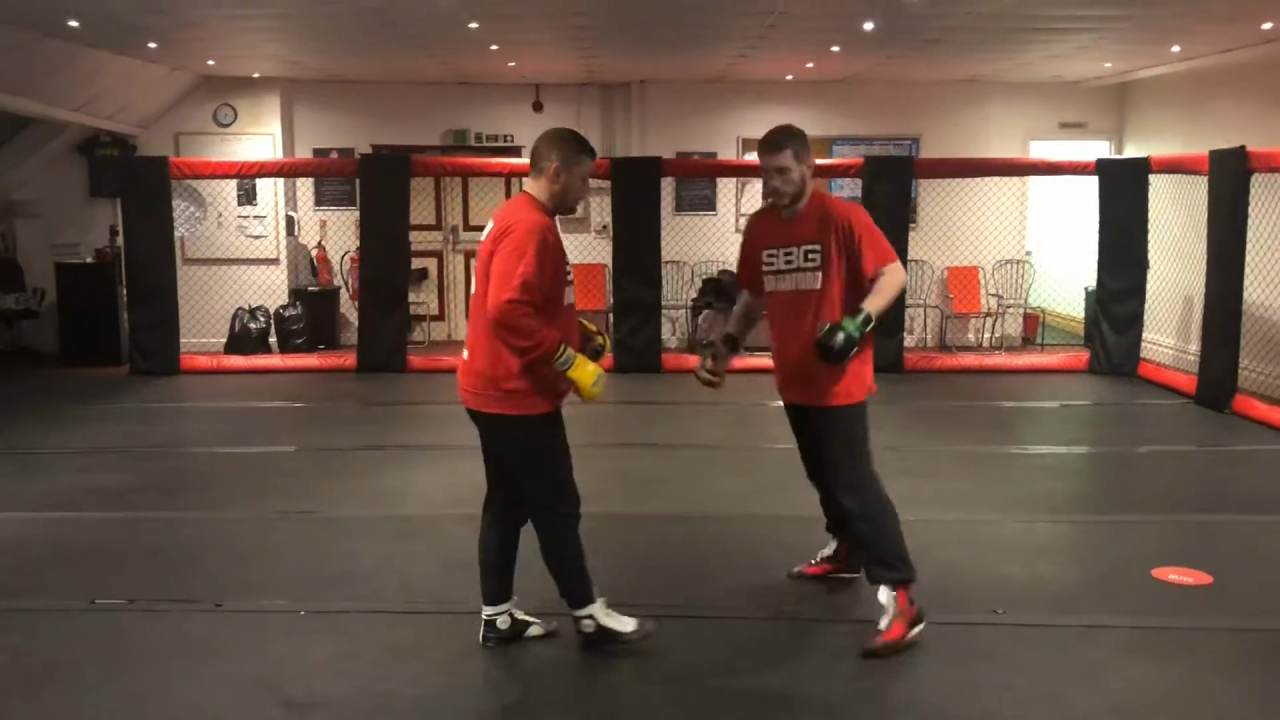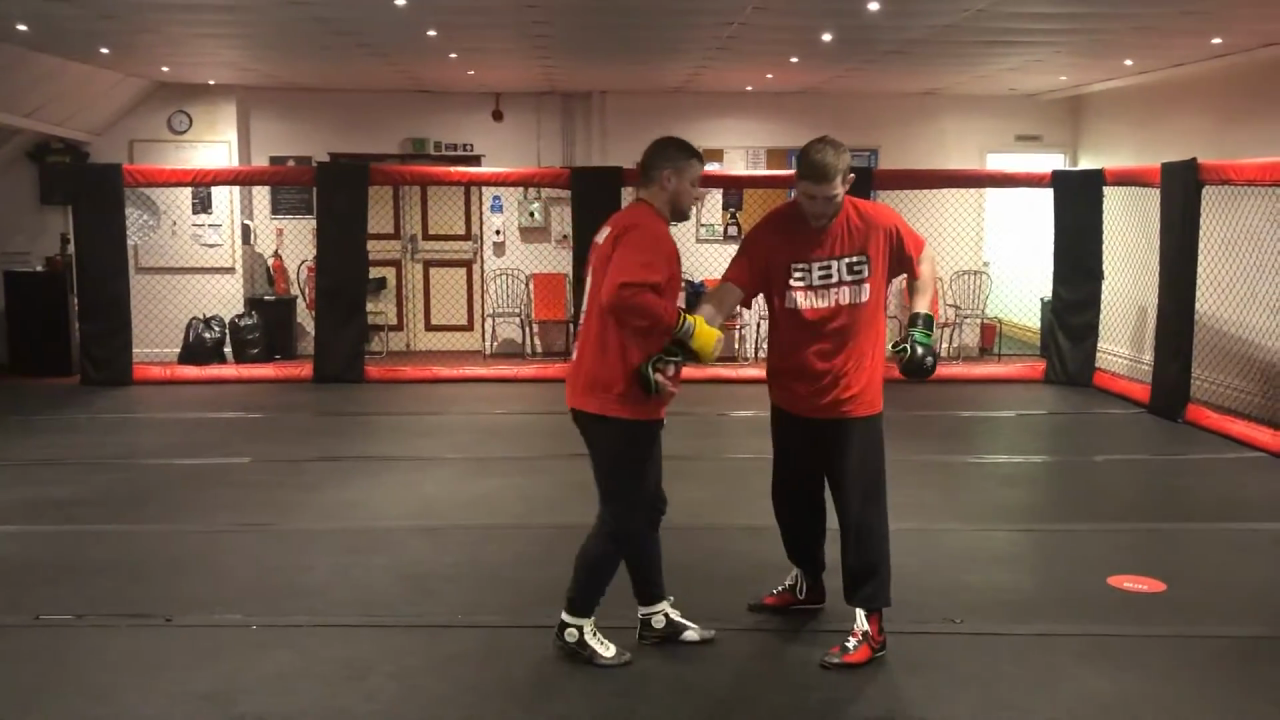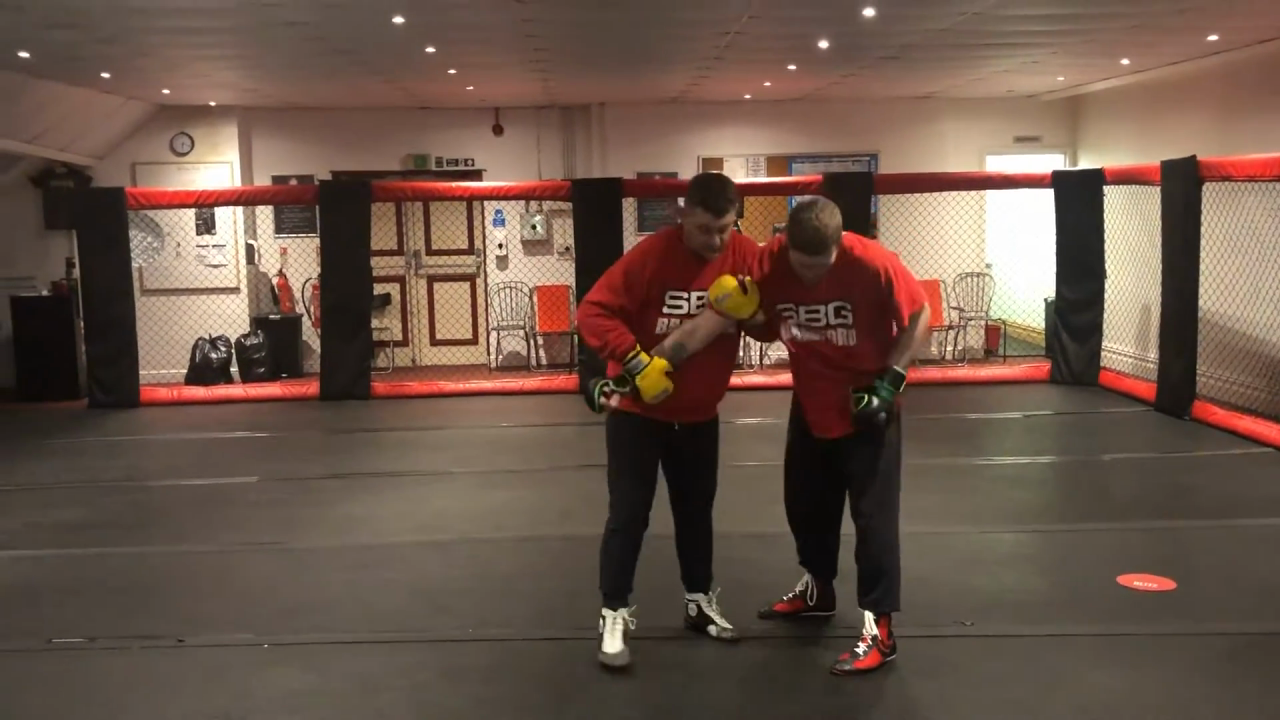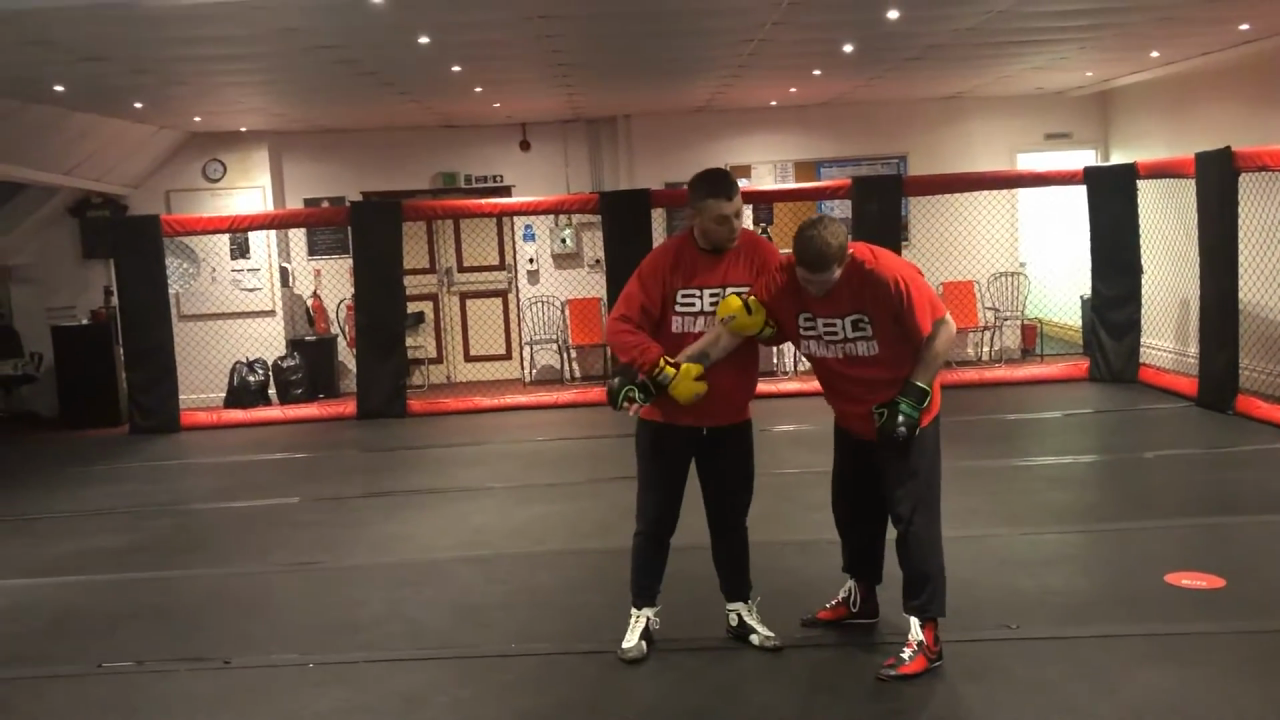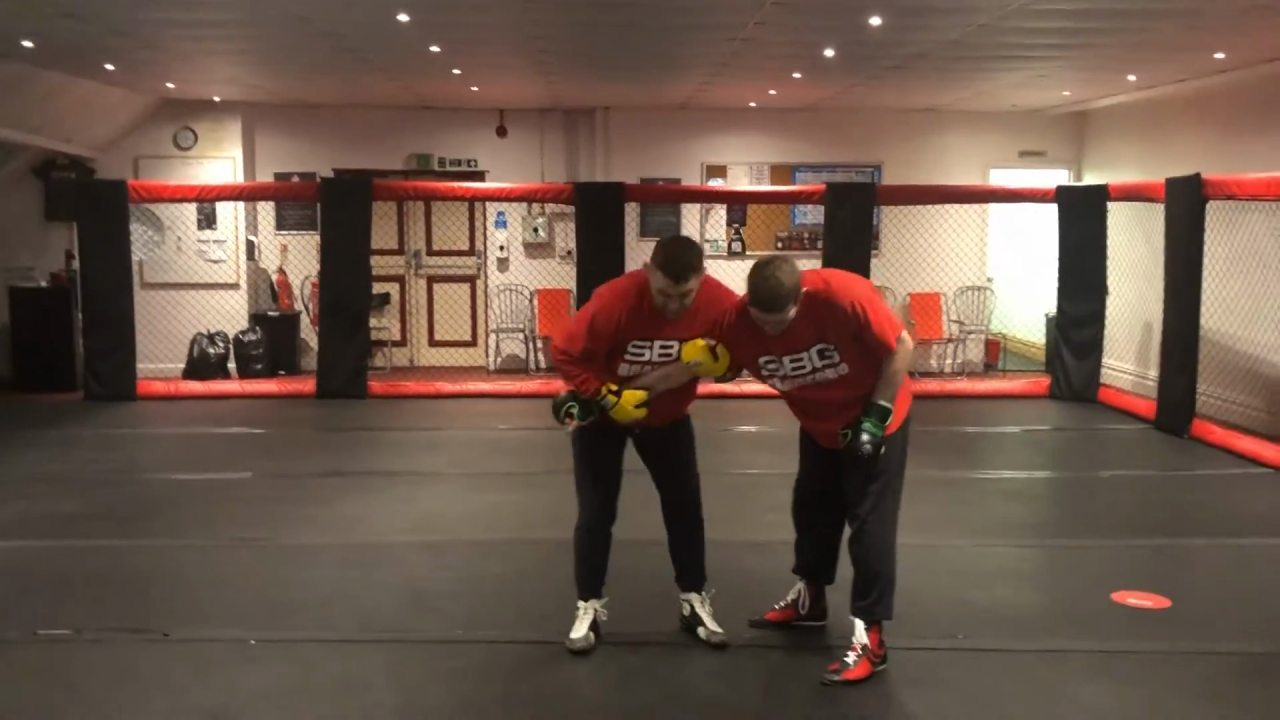
dt=1s
person 1, frame 1
left shoulder: (519, 216)
right shoulder: (530, 228)
right elbow: (511, 312)
left wrist: (580, 330)
right wrist: (572, 362)
left hip: (499, 390)
right hip: (518, 396)
left knee: (507, 503)
right knee: (557, 508)
left ankle: (497, 615)
right ankle: (588, 615)
person 1, frame 2
left shoulder: (629, 225)
right shoulder: (647, 231)
right elbow: (626, 298)
left wrist: (668, 345)
right wrist: (690, 330)
left hip: (623, 394)
right hip: (617, 399)
left knee: (646, 510)
right knee: (622, 517)
left ankle: (655, 614)
right ankle: (575, 625)
person 1, frame 3
left shoulder: (745, 254)
right shoulder: (651, 256)
right elbow: (594, 312)
right wrist: (639, 364)
left hip: (698, 414)
right hip: (638, 408)
left knee: (696, 512)
right knee: (628, 515)
left ankle: (699, 602)
right ankle: (614, 616)
person 1, frame 4
left shoulder: (759, 254)
right shoulder: (664, 260)
right elbow: (621, 326)
right wrist: (667, 373)
left hip: (730, 418)
right hip: (665, 417)
left knee: (730, 520)
right knee: (655, 521)
left ankle: (740, 610)
right ankle: (642, 614)
person 1, frame 5
left shoulder: (719, 302)
right shoulder: (615, 301)
right elbow: (565, 354)
left wrist: (716, 362)
right wrist: (610, 398)
left hip: (668, 416)
right hip: (605, 414)
left knee: (686, 506)
right knee: (596, 514)
left ankle: (694, 602)
right ankle: (589, 608)
person 2, frame 1
left shoulder: (842, 217)
right shoulder: (759, 227)
left elbow: (893, 274)
right elbow: (753, 295)
left wrist: (858, 321)
right wrist: (726, 343)
left hip: (839, 381)
right hip: (795, 381)
left knee: (853, 487)
right knee: (826, 478)
left ankle: (899, 599)
right ankle: (845, 549)
person 2, frame 2
left shoulder: (879, 223)
right shoulder: (770, 232)
left elbow: (922, 263)
right elbow: (721, 300)
left wrist: (920, 326)
left hip: (855, 398)
right hip: (791, 398)
left knee: (860, 507)
right knee: (792, 498)
left ankle: (870, 623)
right ankle: (806, 581)
person 2, frame 3
left shoulder: (874, 264)
right shoulder: (767, 265)
left elbow: (919, 318)
right elbow: (712, 320)
left wrist: (890, 381)
left hip: (867, 407)
right hip: (810, 406)
left knee: (873, 513)
right knee: (804, 502)
left ankle: (879, 628)
right ankle: (817, 588)
person 2, frame 4
left shoulder: (887, 274)
right shoulder: (782, 281)
left elbow: (943, 329)
right elbow: (729, 331)
left wrist: (912, 397)
left hip: (907, 415)
right hip: (851, 418)
left knee: (913, 516)
right knee: (853, 509)
left ankle: (925, 632)
right ankle: (859, 595)
person 2, frame 5
left shoulder: (843, 295)
right shoulder: (741, 320)
left elbow: (900, 346)
left wrist: (875, 414)
left hip: (872, 421)
right hip: (820, 427)
left knee: (870, 522)
right knee: (811, 513)
left ankle: (870, 637)
right ankle: (808, 600)
